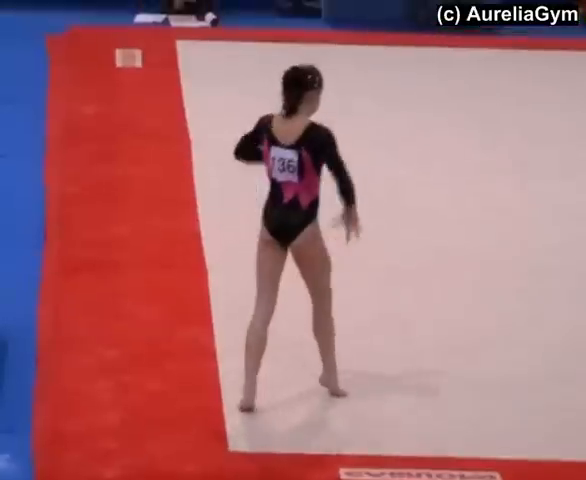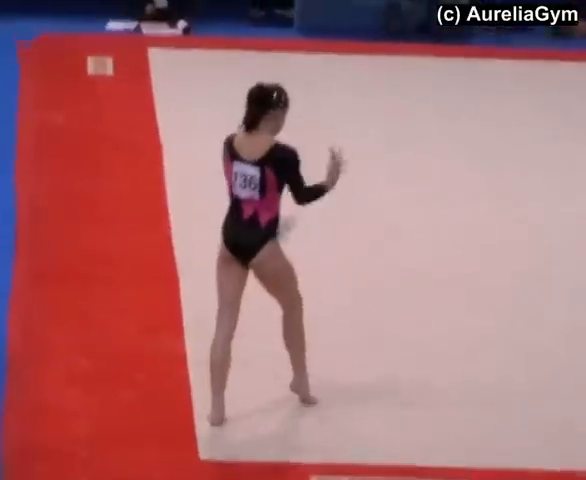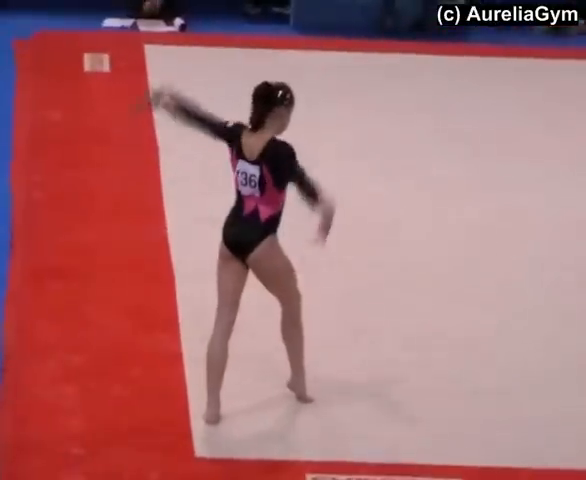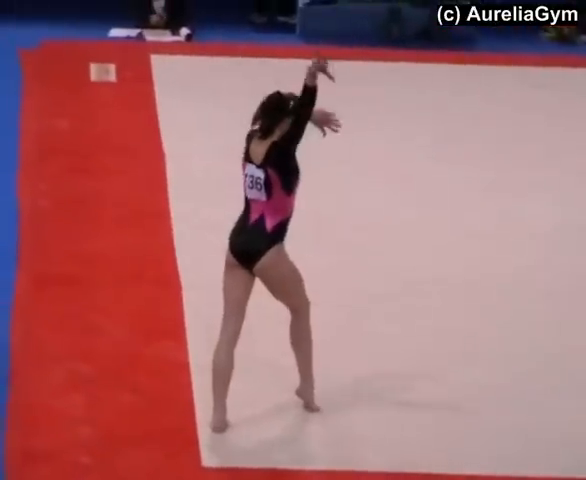
dt=0.4s
person 1, frame 1
left shoulder: (266, 125)
right shoulder: (319, 135)
left elbow: (241, 152)
right elbow: (341, 178)
right wrist: (350, 210)
left hip: (271, 222)
right hip: (302, 225)
left knee: (263, 308)
right knee: (322, 300)
left ankle: (248, 390)
right ankle: (330, 375)
person 1, frame 2
left shoulder: (230, 144)
right shoulder: (283, 155)
right elbow: (302, 196)
right wrist: (330, 180)
left hip: (231, 239)
right hip: (260, 243)
left knee: (225, 324)
right knee: (292, 307)
left ankle: (217, 407)
right ankle: (301, 384)
person 1, frame 3
left shoulder: (235, 135)
right shoulder: (281, 151)
left elbow: (202, 120)
right elbow: (299, 178)
left wrist: (168, 100)
right wrist: (322, 203)
left hip: (231, 235)
right hip: (259, 240)
left knee: (223, 322)
right knee: (291, 303)
left ankle: (212, 405)
right ankle: (299, 382)
person 1, frame 4
left shoulder: (251, 140)
right shoulder: (282, 150)
left elbow: (271, 115)
right elbow: (300, 118)
left wrist: (312, 114)
right wrist: (311, 80)
left hip: (237, 243)
right hip: (266, 249)
left knee: (229, 330)
right knee: (300, 309)
left ankle: (218, 413)
right ankle: (307, 389)
